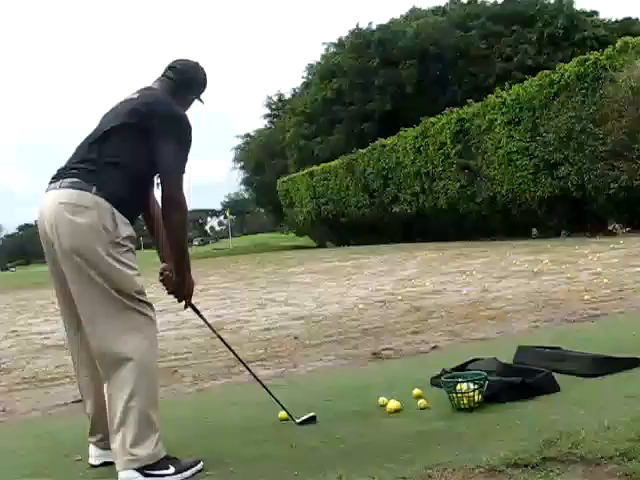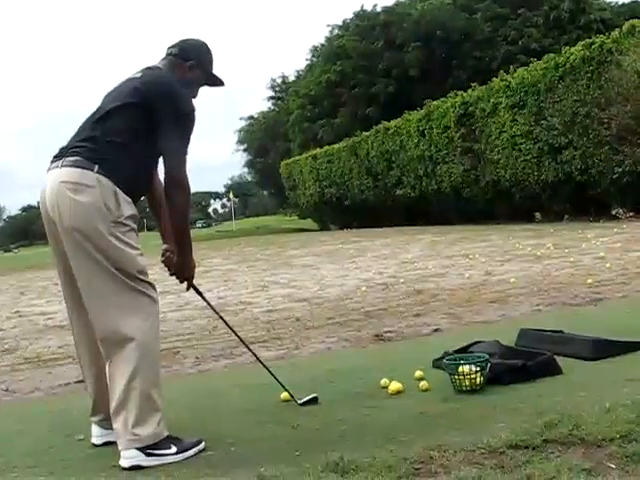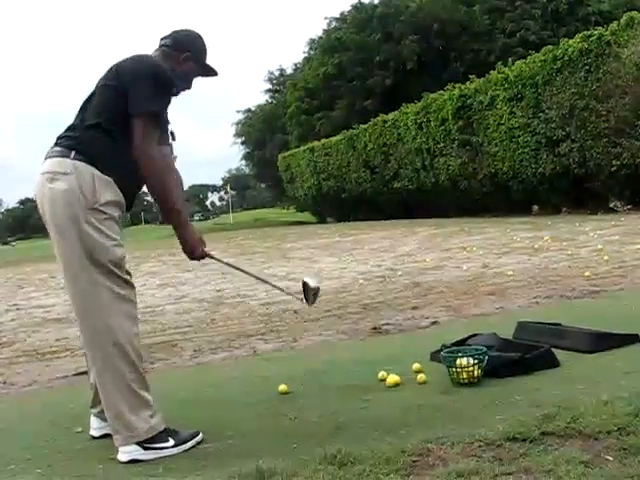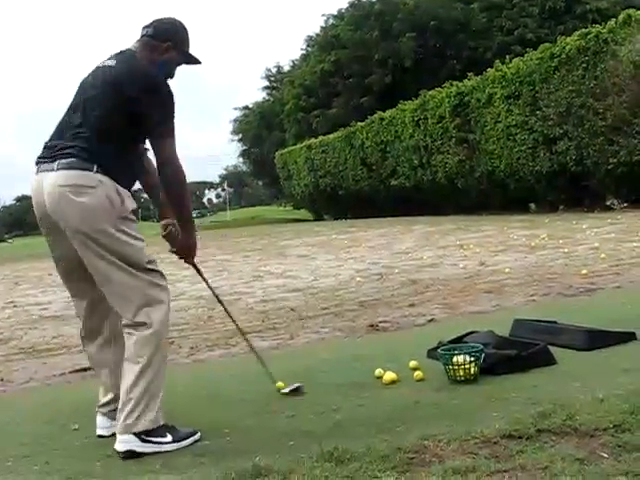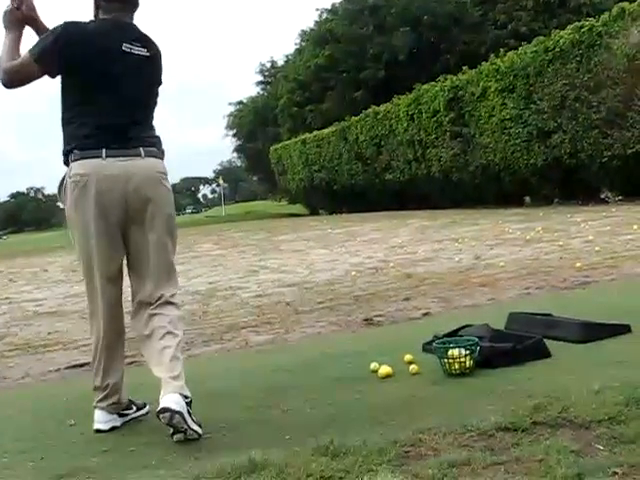
dt=0.7s
person 1, frame 1
left shoulder: (131, 107)
right shoulder: (171, 117)
left elbow: (145, 194)
right elbow: (173, 201)
left wrist: (166, 261)
right wrist: (183, 270)
left hip: (56, 207)
right hip: (87, 212)
left knee: (90, 334)
right knee: (132, 331)
left ankle: (106, 439)
person 1, frame 2
left shoulder: (138, 86)
right shoulder: (173, 96)
left elbow: (149, 175)
right elbow: (175, 182)
left wrist: (167, 242)
right wrist: (184, 251)
left hip: (59, 186)
right hip: (89, 192)
left knee: (93, 314)
right knee: (133, 311)
left ankle: (109, 418)
right ankle: (141, 439)
person 1, frame 3
left shoulder: (152, 97)
right shoulder: (147, 72)
left elbow: (164, 165)
right elbow: (144, 156)
left wrist: (184, 224)
right wrist: (183, 227)
left hip: (78, 187)
right hip: (78, 183)
left knee: (105, 303)
right knee: (109, 305)
left ankle: (108, 410)
right ankle: (139, 433)
person 1, frame 4
left shoulder: (111, 67)
right shoulder: (152, 86)
right elbow: (168, 163)
left wrist: (166, 213)
right wrist: (185, 226)
left hip: (50, 183)
right hip: (87, 187)
left knee: (97, 305)
right knee: (147, 300)
left ankle: (111, 409)
right ankle: (139, 427)
person 1, frame 5
left shoulder: (75, 36)
right shoulder: (150, 50)
left hip: (91, 172)
right hip: (147, 169)
left knee: (102, 294)
right knee: (157, 291)
left ankle: (110, 402)
right ankle: (173, 392)
